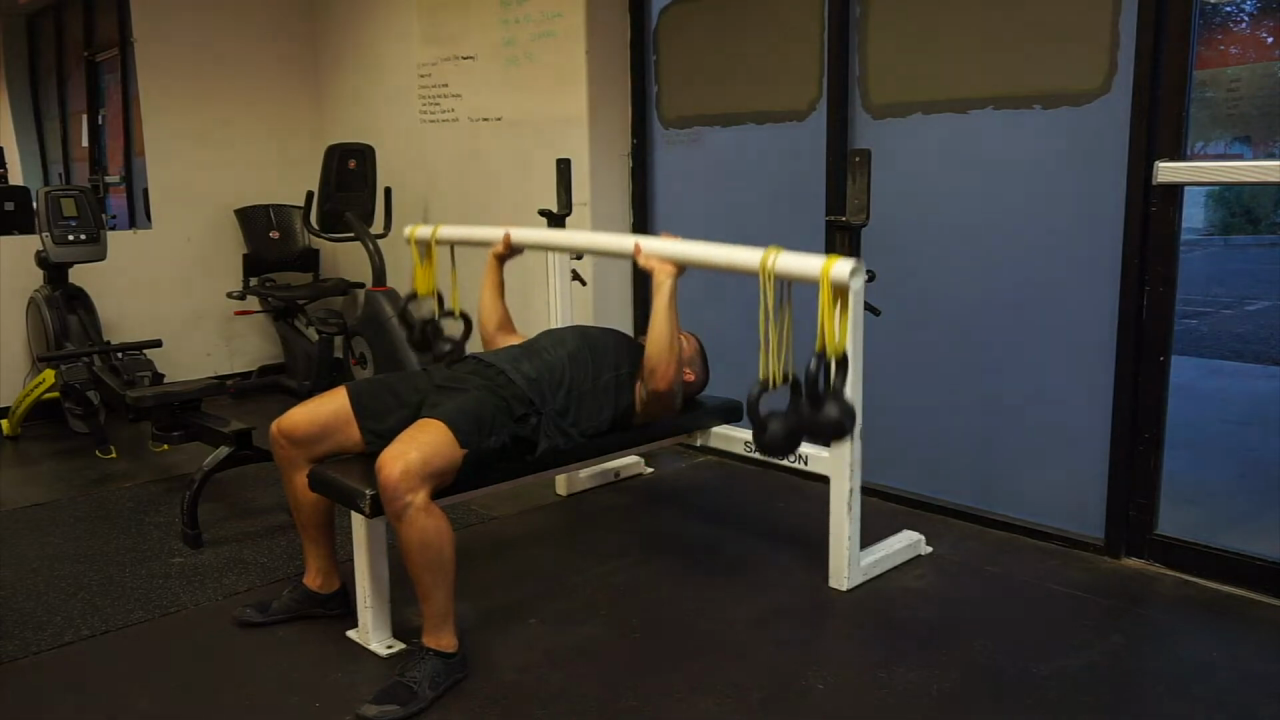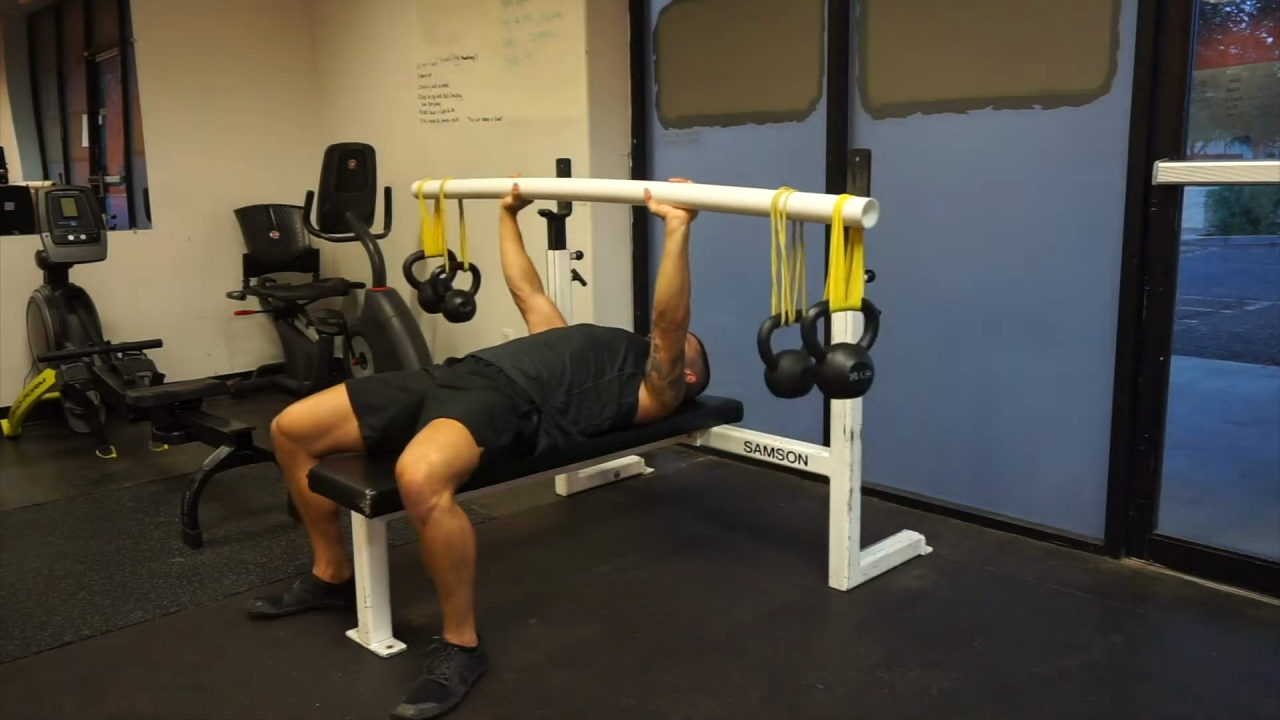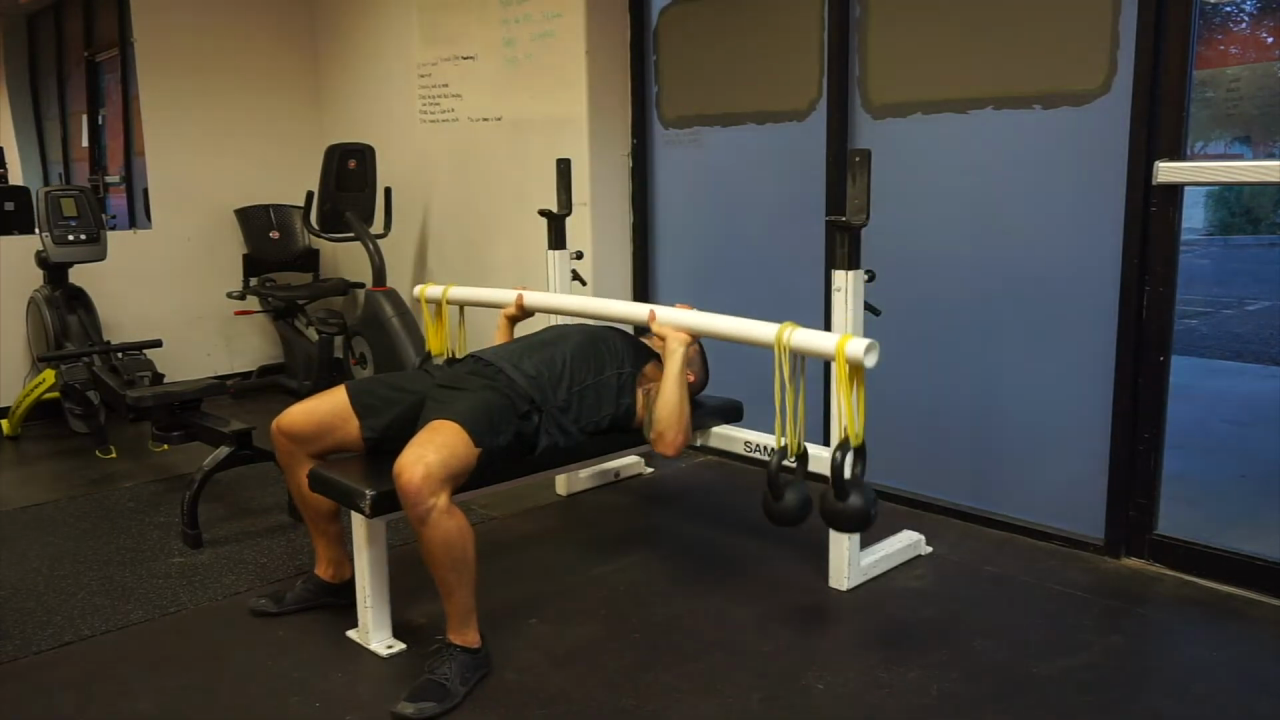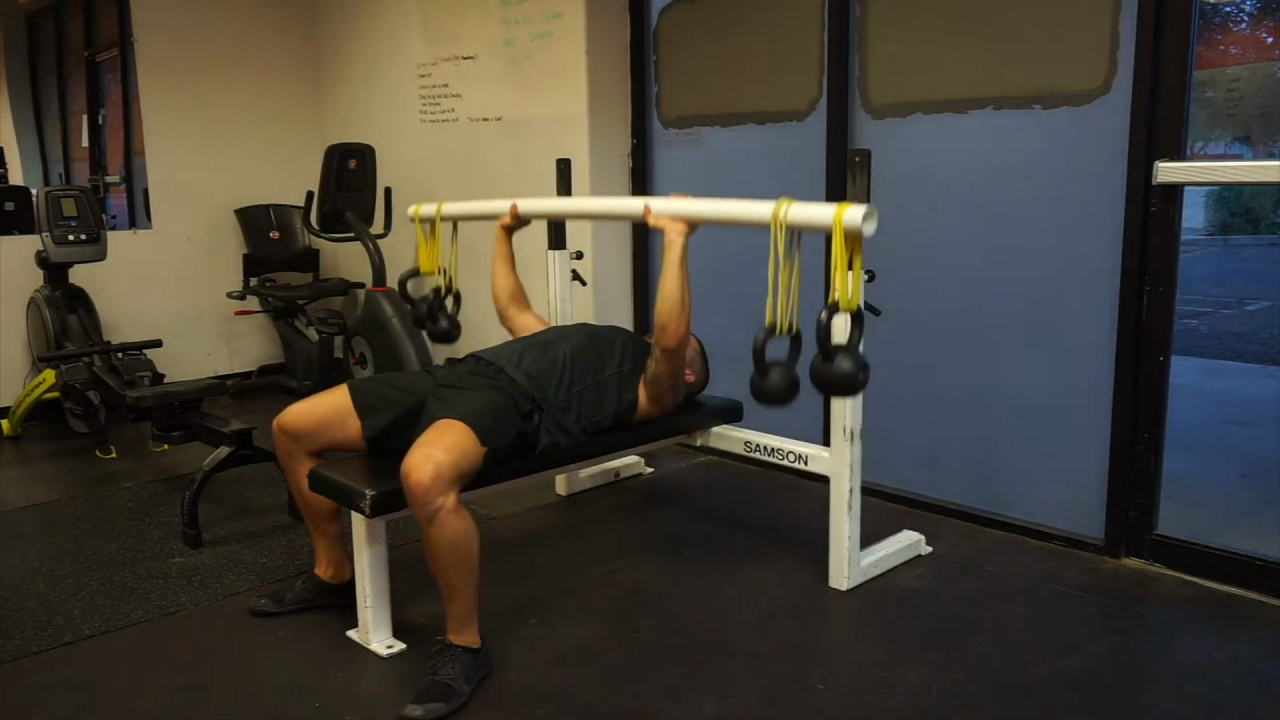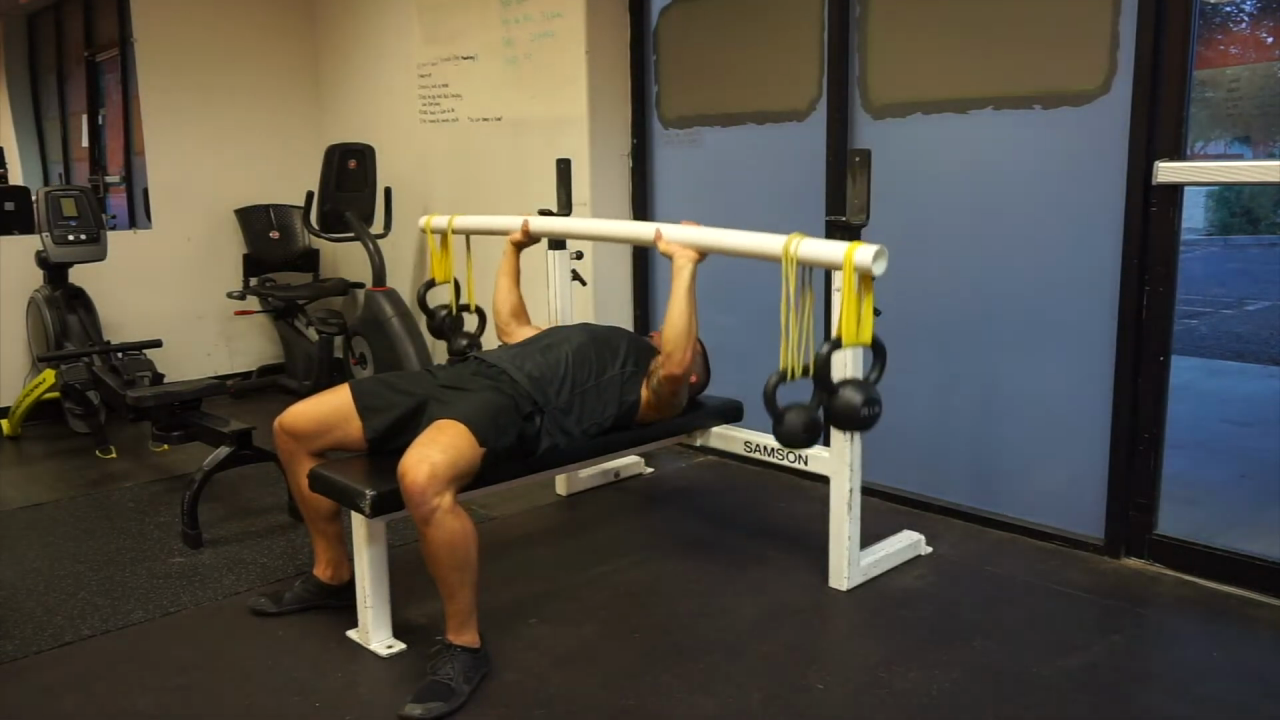
dt=1s
person 1, frame 1
left shoulder: (647, 382)
right shoulder: (599, 356)
left elbow: (662, 383)
right elbow: (497, 337)
left wrist: (665, 281)
right wrist: (496, 263)
left hip: (511, 402)
left knee: (400, 476)
right knee: (290, 433)
left ankle: (440, 649)
right ankle: (322, 584)
person 1, frame 2
left shoulder: (657, 389)
right shoulder: (590, 351)
left elbow: (670, 319)
right elbow: (528, 291)
left wrist: (676, 228)
right wrist: (508, 215)
left hip: (511, 399)
right hip: (458, 374)
left knee: (421, 479)
right knee: (291, 430)
left ankle: (461, 646)
right ankle: (331, 576)
person 1, frame 3
left shoulder: (653, 384)
right shoulder: (604, 350)
left elbow: (670, 441)
left wrist: (677, 345)
right wrist: (509, 320)
left hip: (511, 399)
left knee: (420, 479)
right knee: (291, 430)
left ankle: (464, 646)
right ankle: (333, 575)
person 1, frame 4
left shoulder: (657, 387)
right shoulder: (595, 356)
left elbow: (672, 338)
right elbow: (512, 309)
left wrist: (675, 240)
right wrist: (504, 234)
left hip: (512, 400)
left knee: (426, 479)
right knee: (292, 427)
left ankle: (464, 646)
right ankle: (333, 574)
person 1, frame 5
left shoulder: (658, 391)
right shoulder: (597, 354)
left elbow: (674, 366)
right elbow: (511, 327)
left wrist: (683, 266)
right wrist: (514, 249)
left hip: (516, 399)
left knee: (423, 479)
right knee: (293, 427)
left ankle: (463, 646)
right ankle: (332, 575)
